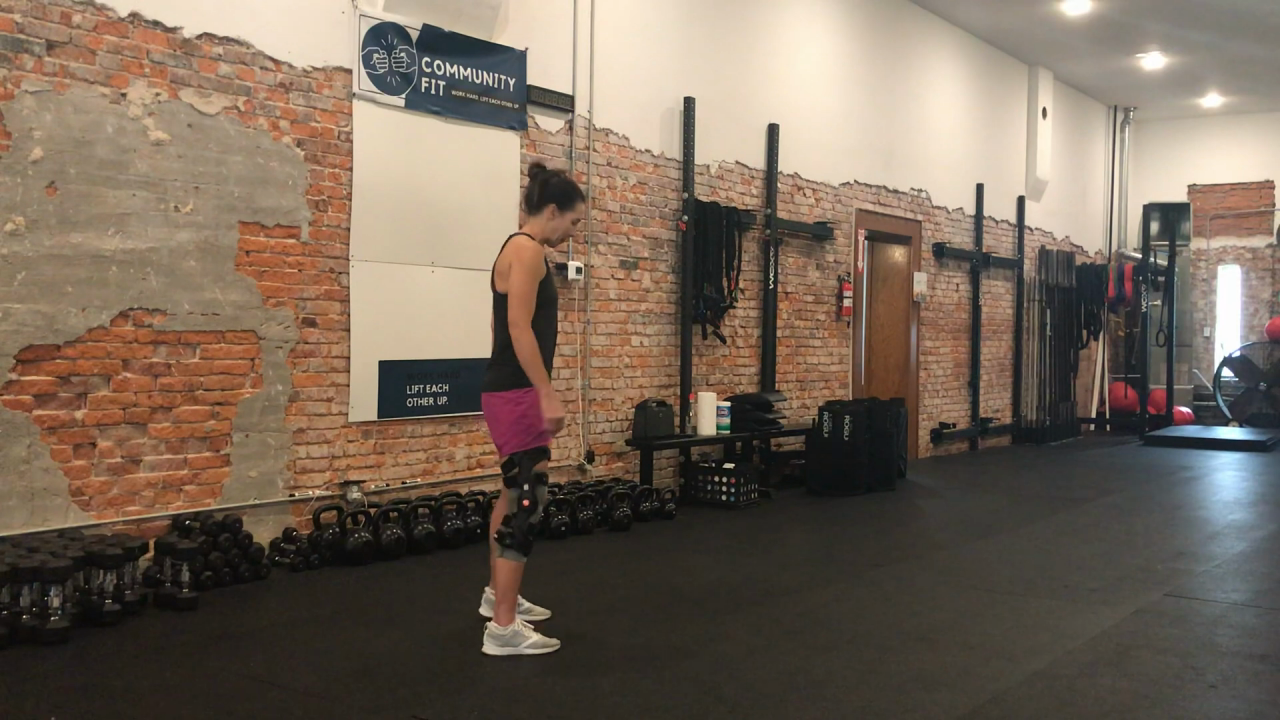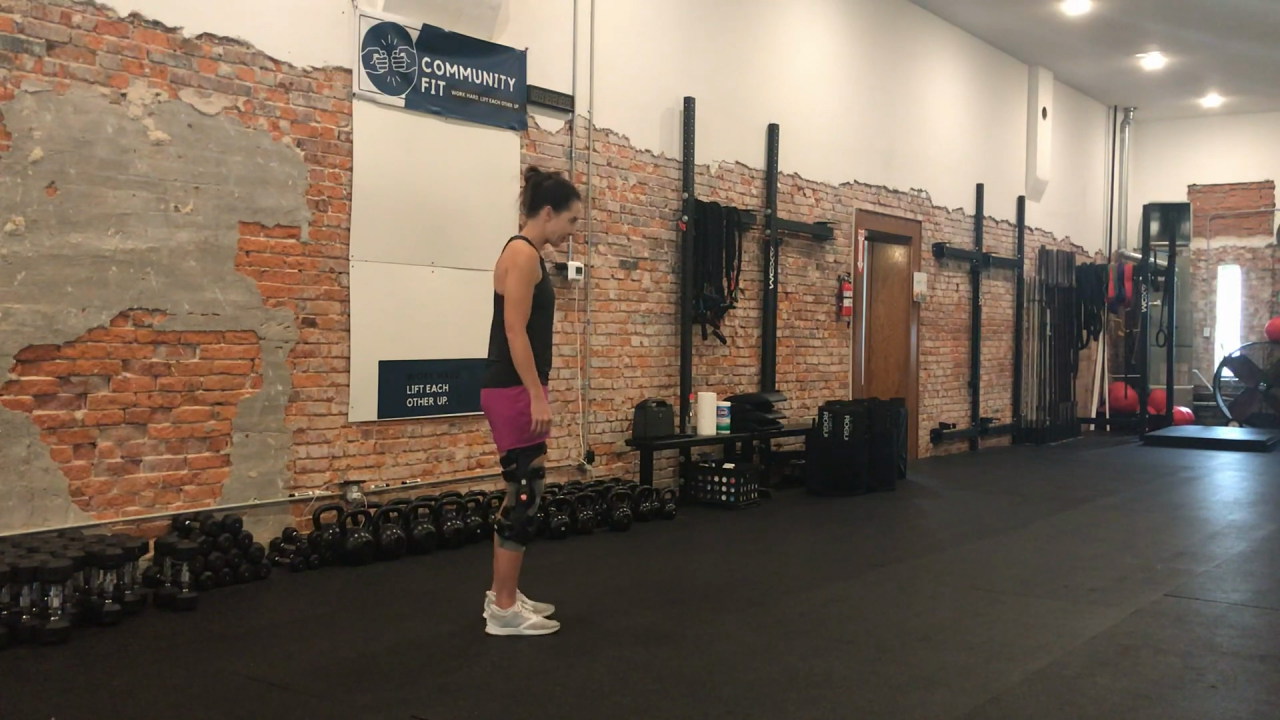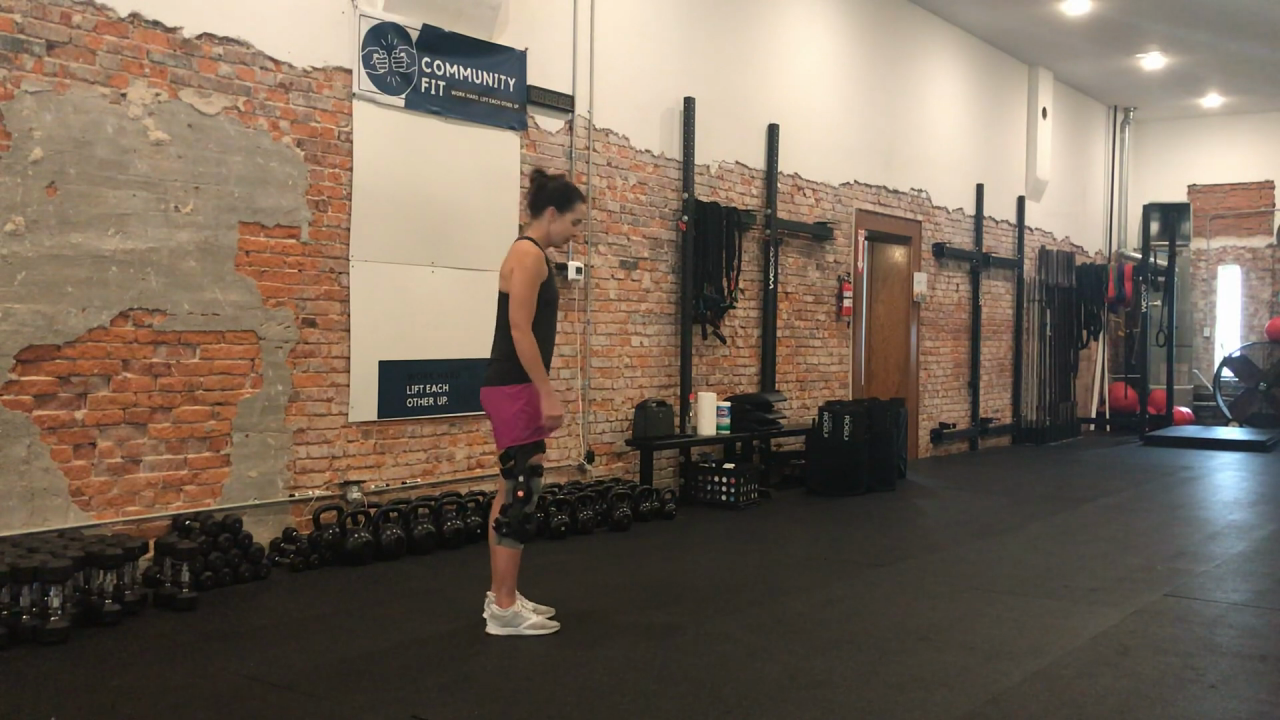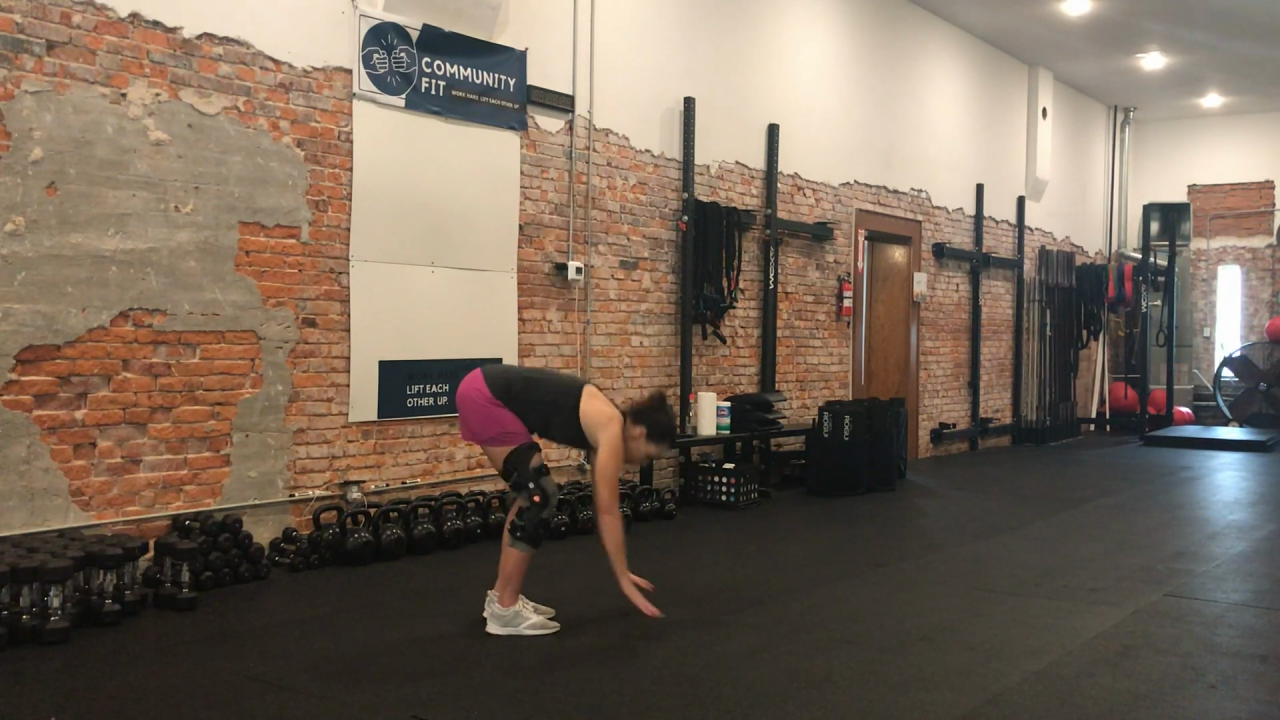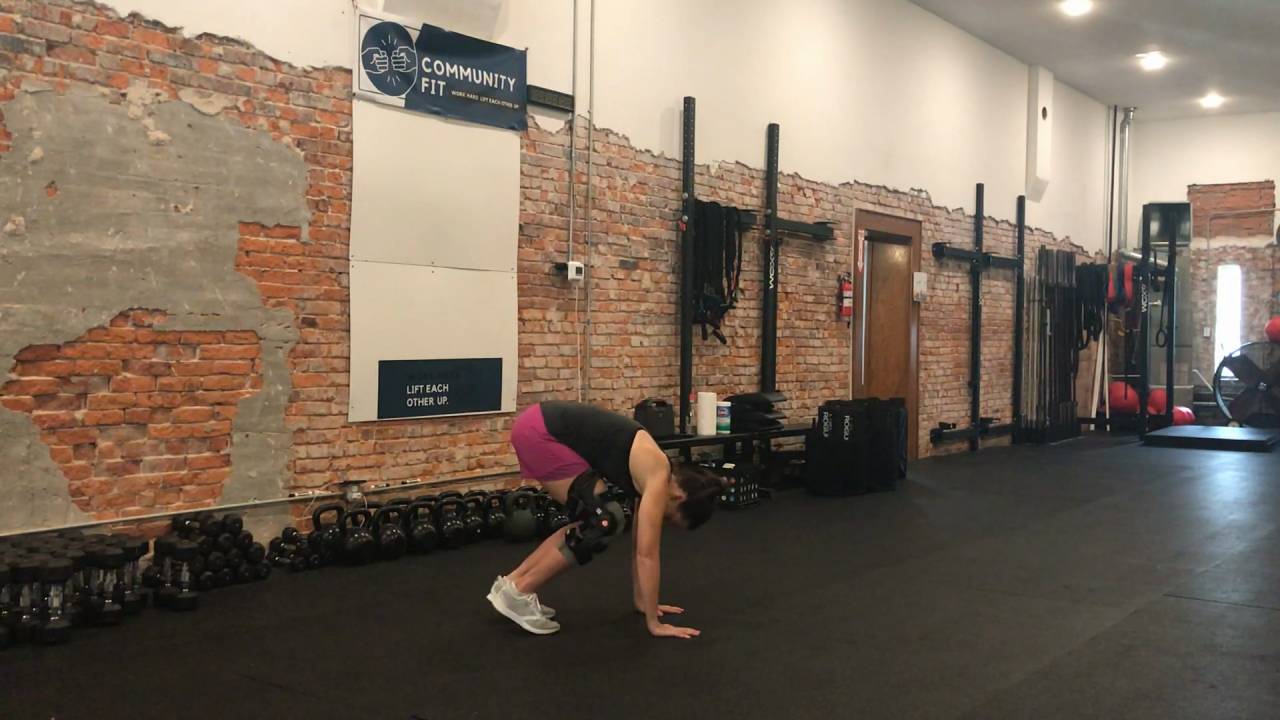
dt=1s
person 1, frame 1
left shoulder: (518, 250)
right shoulder: (528, 250)
right elbow: (521, 329)
right wrist: (549, 396)
left hip: (509, 390)
right hip: (518, 394)
left knee: (514, 493)
right knee: (527, 503)
left ankle: (498, 593)
right ankle: (503, 629)
person 1, frame 2
left shoulder: (526, 254)
right shoulder: (523, 254)
right elbow: (516, 332)
right wrist: (537, 397)
left hip: (513, 389)
right hip: (515, 391)
left knee: (518, 494)
right knee: (524, 496)
left ankle: (502, 595)
right ankle: (504, 610)
person 1, frame 3
left shoulder: (531, 253)
right shoulder: (529, 253)
right elbow: (521, 331)
left wrist: (542, 393)
right wrist: (547, 395)
left hip: (514, 388)
right hip: (516, 389)
left knee: (514, 491)
right knee: (521, 493)
left ankle: (501, 597)
right ankle: (504, 610)
person 1, frame 4
left shoulder: (605, 423)
right shoulder: (612, 430)
left elbow: (605, 507)
right elbow: (608, 512)
left wrist: (623, 571)
right wrist: (624, 580)
left hip: (484, 393)
right hip: (484, 397)
left knee: (531, 496)
right knee: (539, 496)
left ankle: (504, 596)
right ankle: (504, 610)
person 1, frame 5
left shoulder: (651, 476)
right shoulder: (658, 480)
left elbow: (639, 545)
right elbow: (647, 554)
left wrist: (641, 600)
right wrist: (654, 623)
left hip: (546, 427)
right hip: (540, 430)
left knee: (590, 523)
right knee: (605, 521)
left ankle: (511, 583)
right ankle: (518, 593)
